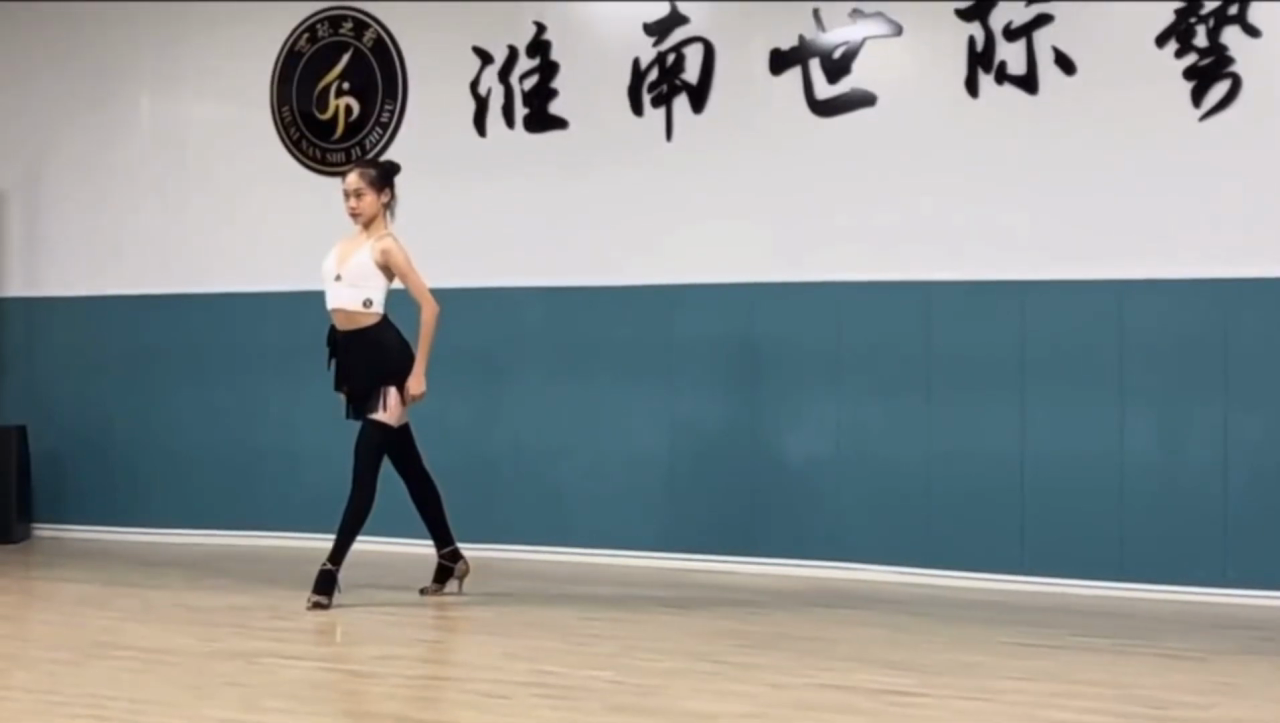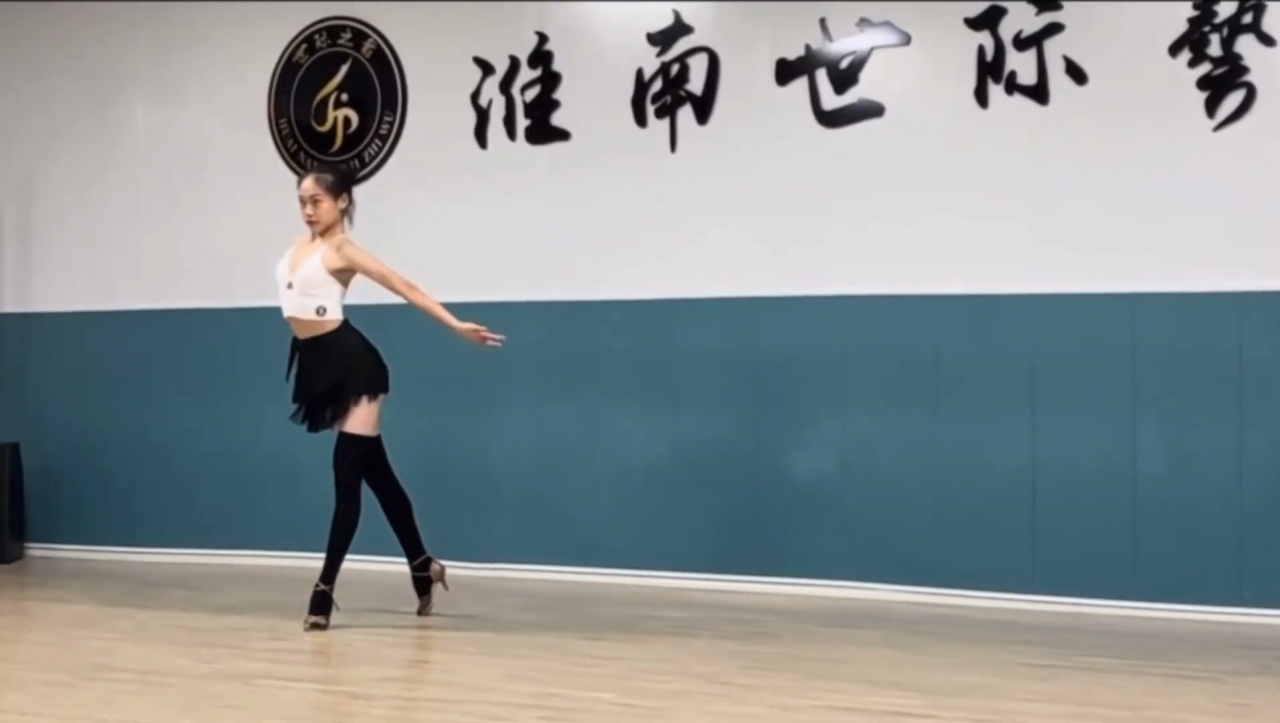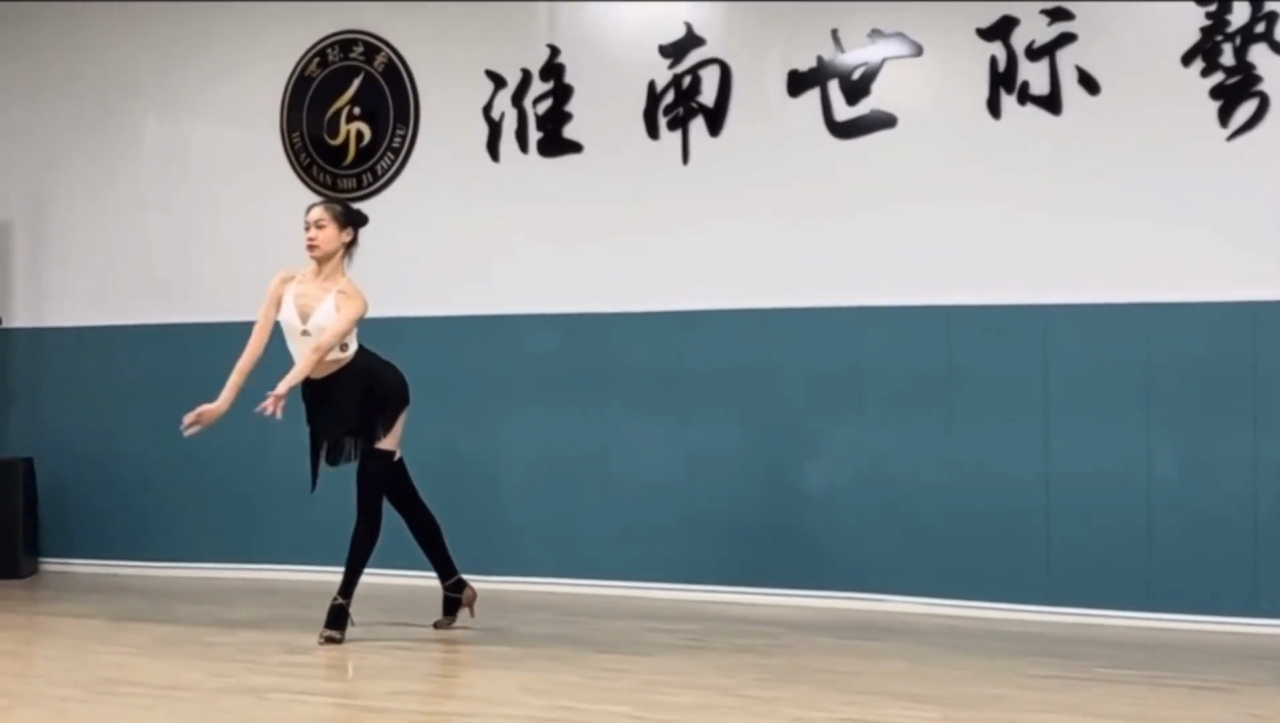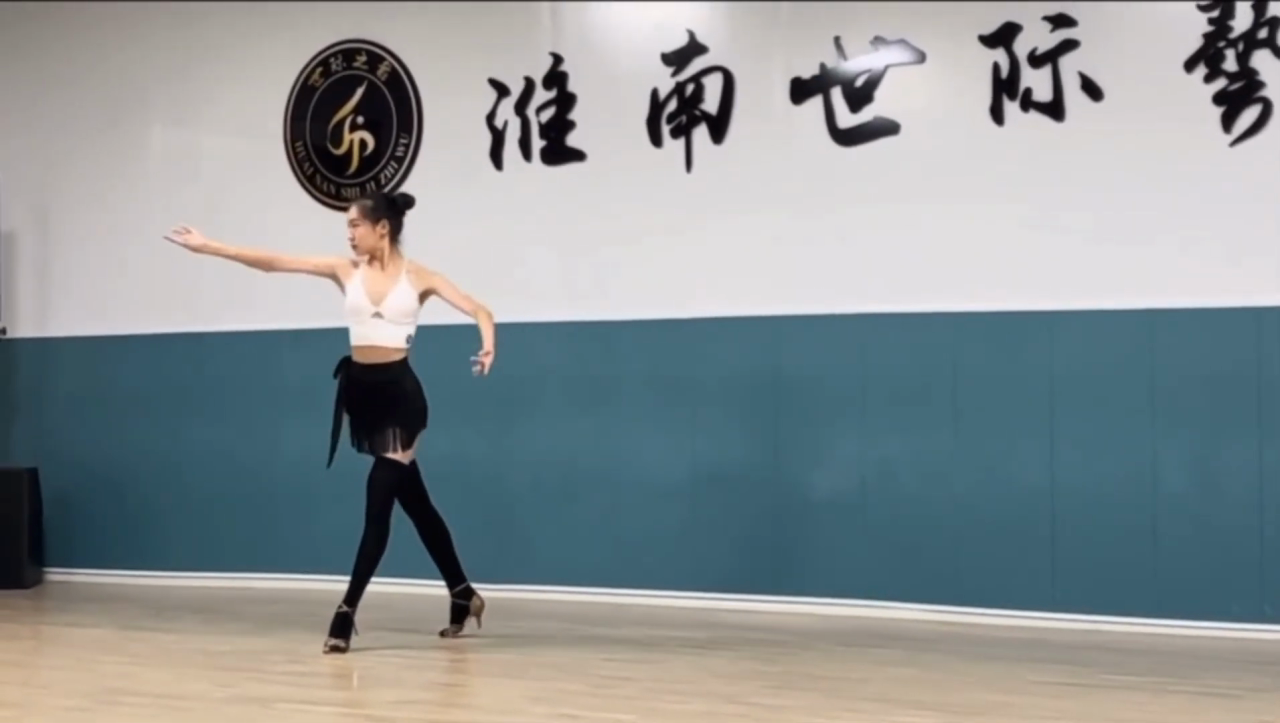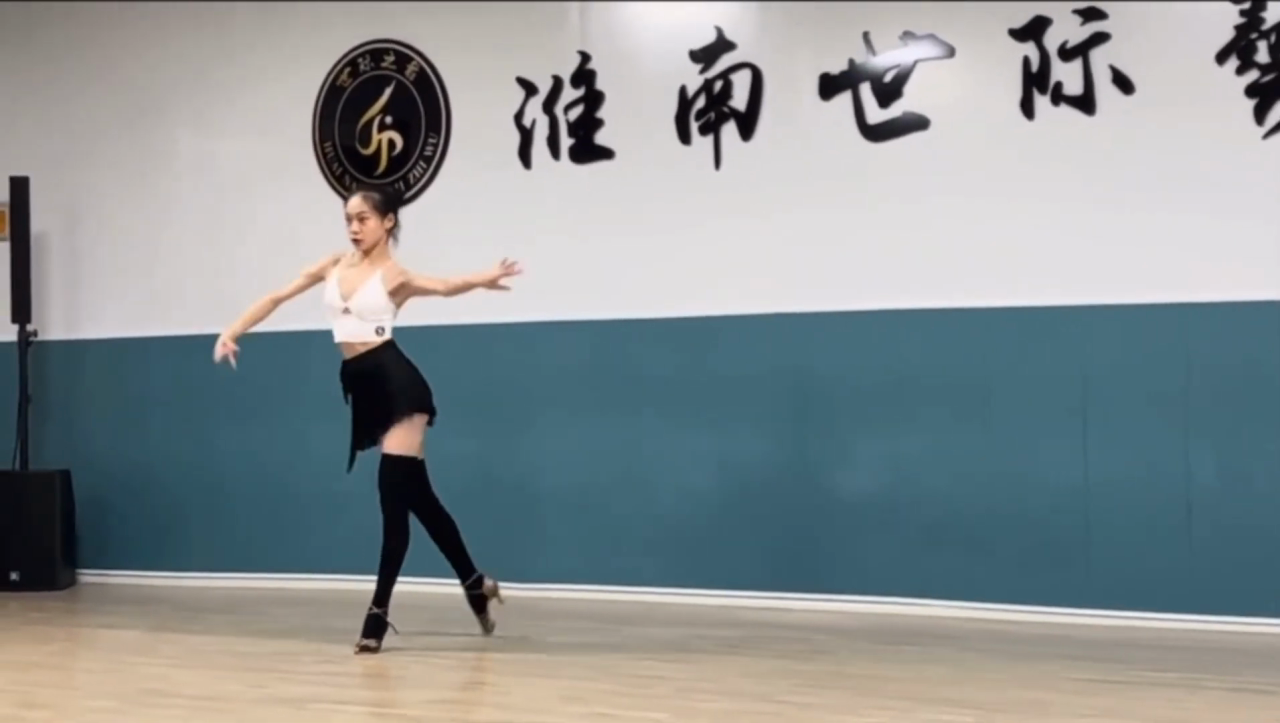
dt=1s
person 1, frame 1
left shoulder: (386, 245)
right shoulder: (345, 244)
left elbow: (429, 306)
left wrist: (418, 372)
right wrist: (343, 366)
left hip: (382, 354)
right hip: (352, 354)
left knee: (365, 466)
right knee: (407, 463)
left ankle: (330, 570)
right ankle: (450, 557)
person 1, frame 2
left shoulder: (341, 250)
right shoulder: (300, 245)
left elbow: (404, 287)
left wrist: (456, 325)
left hip: (349, 360)
right hip: (315, 362)
left knee: (347, 472)
right knee: (375, 470)
left ankle: (325, 588)
right ankle: (422, 564)
person 1, frame 3
left shoulder: (350, 297)
right shoulder: (285, 283)
left elbow: (321, 346)
right elbow: (256, 344)
left wrist: (285, 388)
right wrist: (222, 401)
left hip: (375, 390)
right hip: (333, 397)
left knee: (371, 496)
right knee: (400, 492)
left ankle: (343, 603)
right ankle: (455, 585)
person 1, frame 4
left shoulder: (417, 276)
right shoulder: (346, 270)
left elbow: (479, 310)
right elbow: (274, 263)
left wrist: (487, 344)
right wrist: (208, 245)
left hip: (399, 390)
right hip: (361, 387)
left knee: (379, 501)
right knee: (414, 501)
left ankle: (347, 611)
right ankle: (463, 594)
person 1, frame 5
left shoulder: (393, 275)
right shoulder: (334, 265)
left elbow: (441, 286)
right elbow: (278, 297)
left wrist: (486, 279)
right wrist: (231, 332)
left hip: (397, 385)
right hip: (366, 388)
left knee: (394, 498)
right knee: (417, 498)
left ankle: (379, 611)
right ankle: (475, 583)
